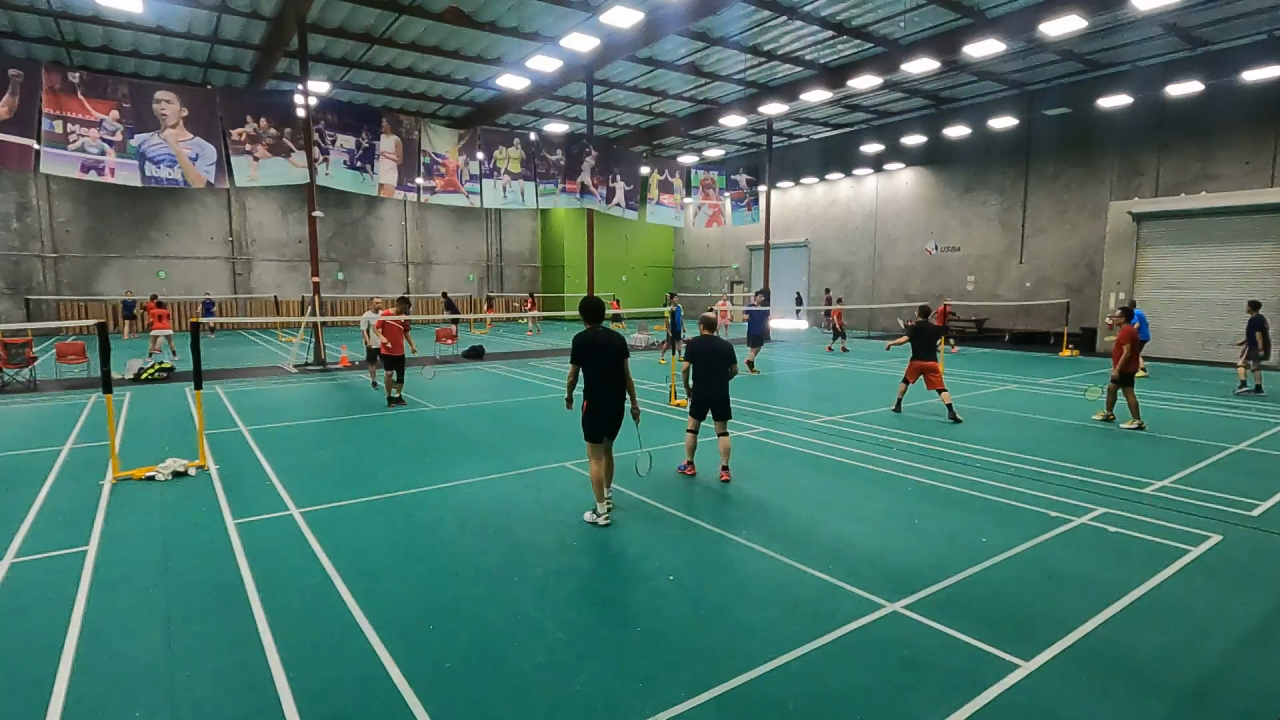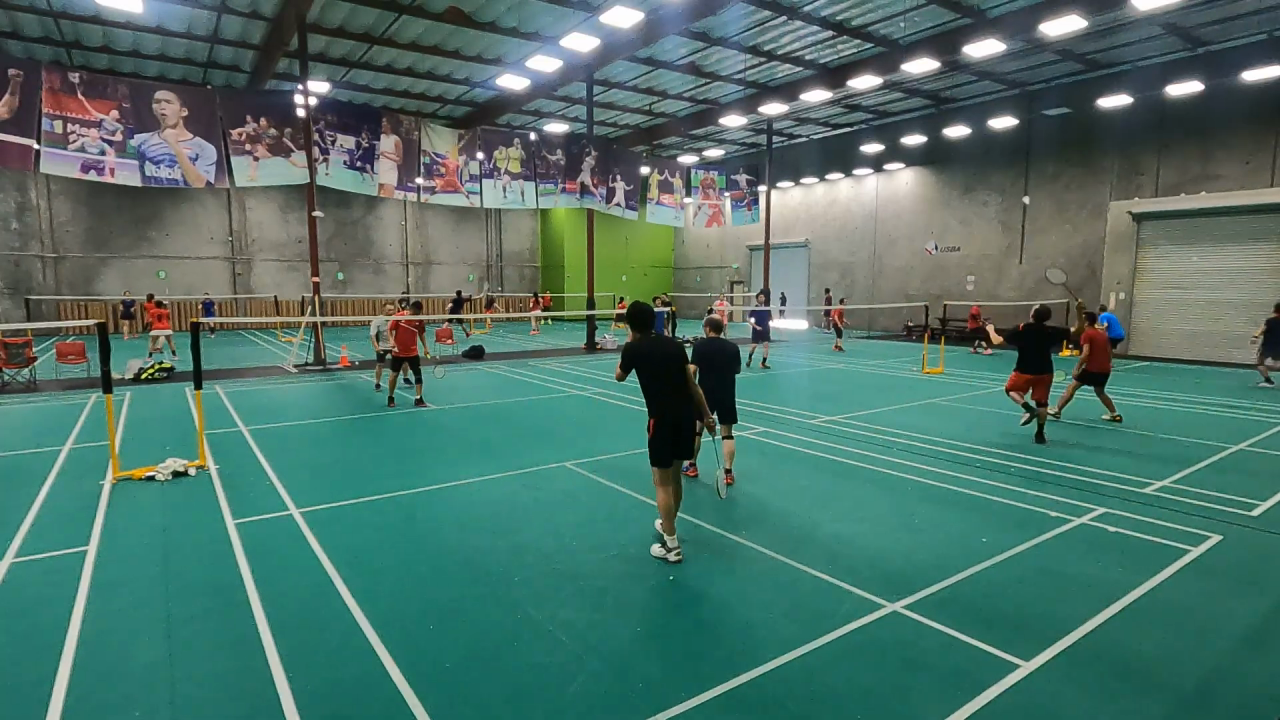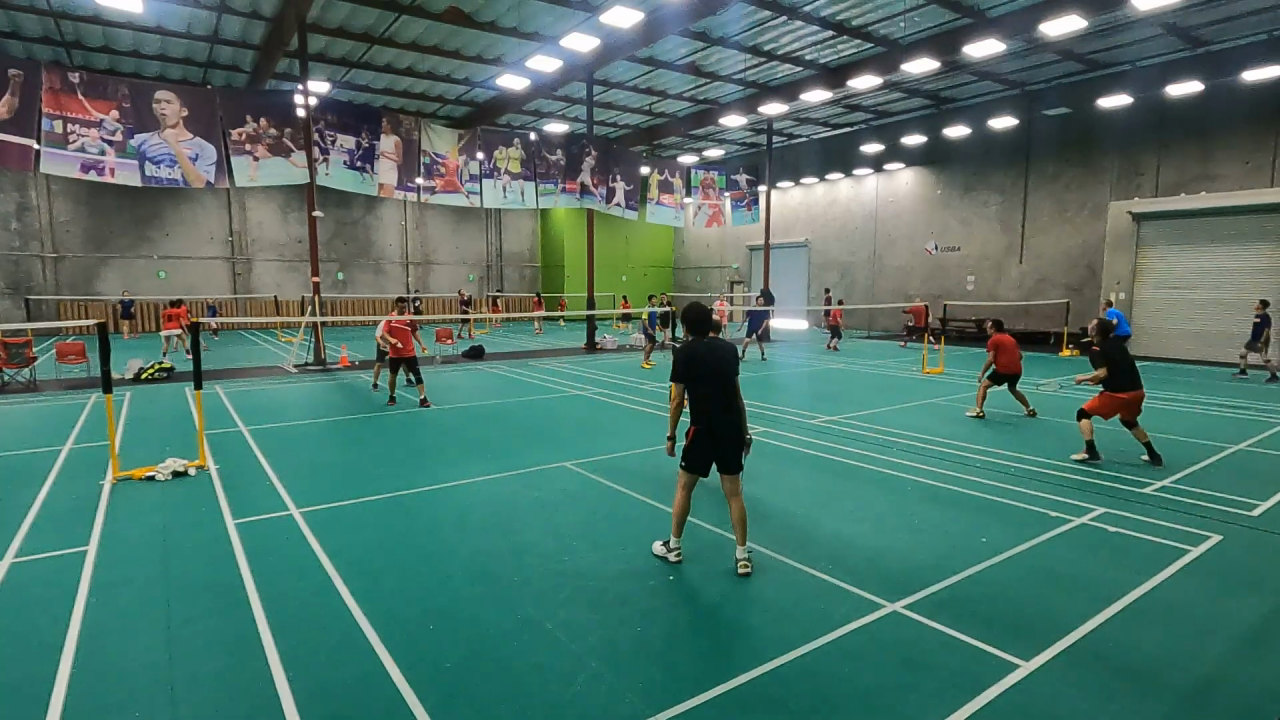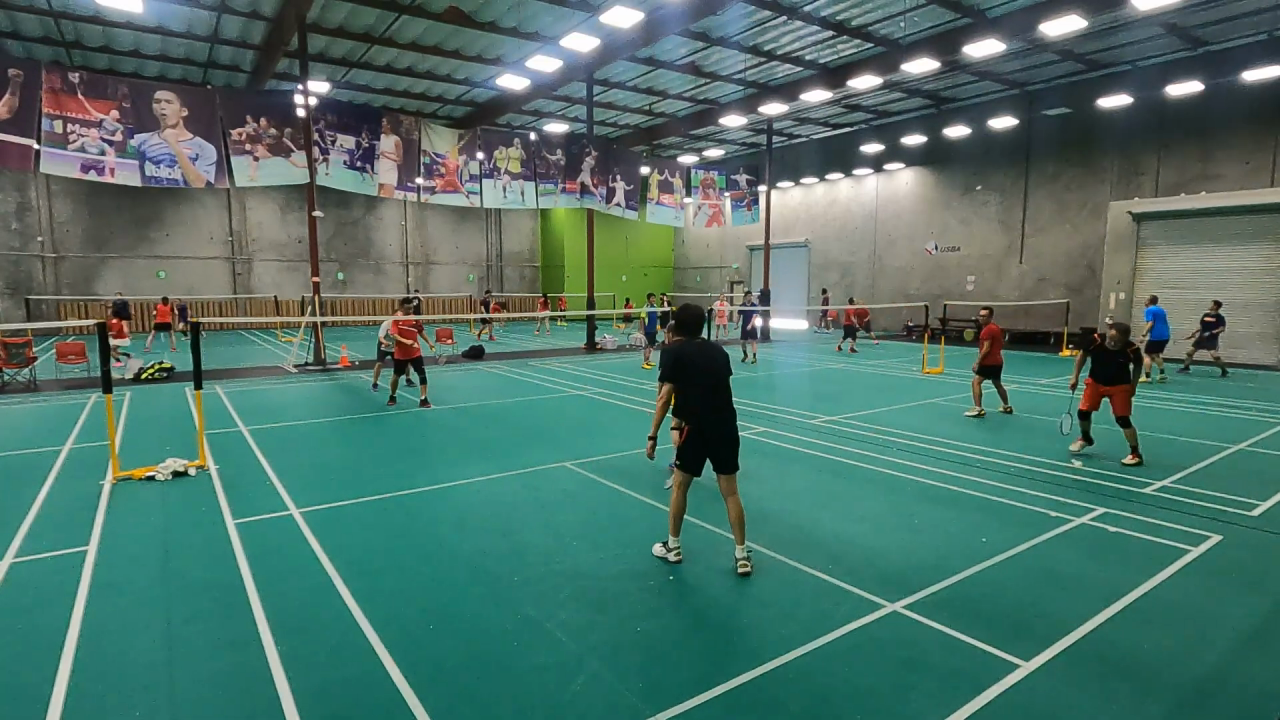
dt=1s
person 1, frame 1
left shoulder: (581, 339)
right shoulder: (617, 338)
left elbow: (573, 375)
right elbow: (627, 374)
left wrist: (568, 396)
right wrist: (634, 403)
left hip: (595, 403)
right hip: (616, 403)
left knee: (596, 457)
right knee: (607, 449)
left ankle: (601, 511)
right ankle: (608, 496)
person 1, frame 2
left shoulder: (633, 349)
right shoulder: (674, 344)
left elbow: (619, 376)
right elbow: (692, 382)
right wrist: (707, 414)
left hip: (662, 420)
right hip: (687, 416)
left knee: (662, 483)
right knee: (675, 475)
left ankle: (671, 546)
right ankle: (669, 524)
person 1, frame 3
left shoulder: (684, 352)
right shoulder: (728, 348)
left elbow: (678, 400)
right elbow: (737, 393)
left wrist: (671, 435)
right wrist: (745, 429)
left hip: (703, 428)
right hip: (732, 427)
left knee: (684, 487)
right knee: (734, 492)
left ankle: (673, 547)
right ankle: (742, 557)
person 1, frame 4
left shoulder: (676, 352)
right shoulder: (719, 351)
left elbow: (664, 398)
left wrist: (652, 435)
left hip: (697, 428)
right hip: (726, 427)
left knee: (680, 487)
right knee: (731, 492)
left ankle: (673, 547)
right ankle: (742, 556)
